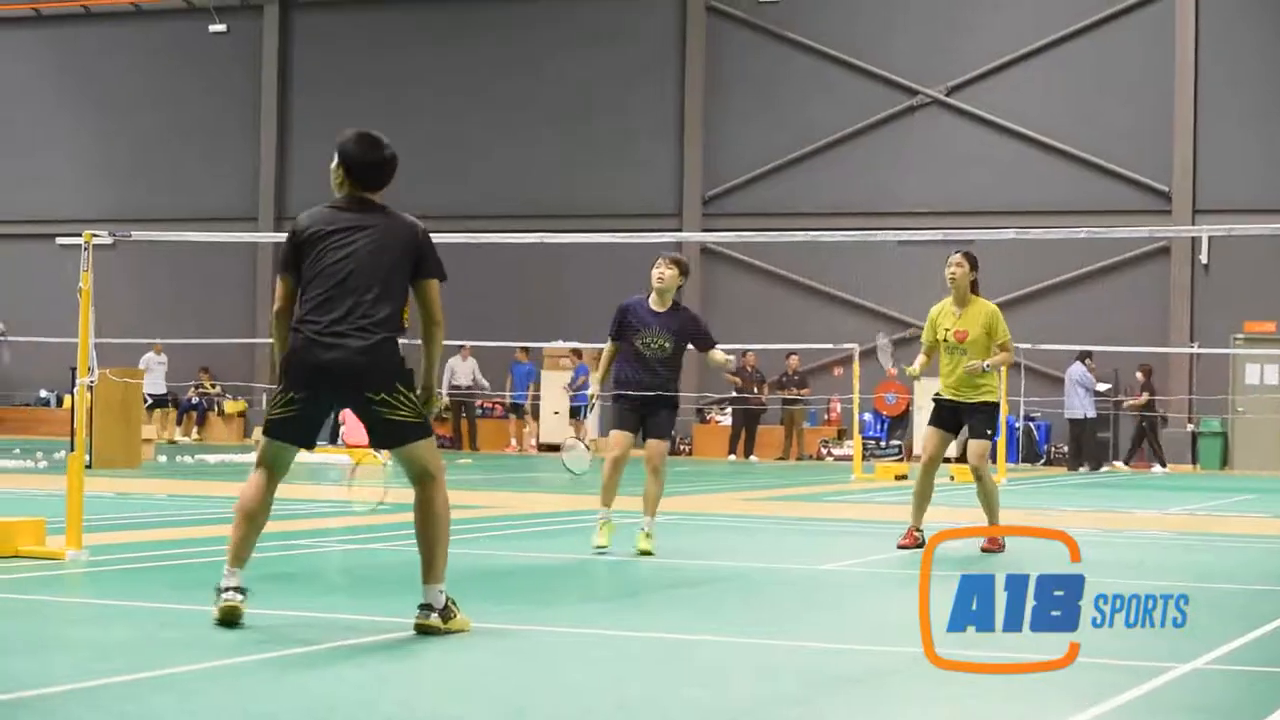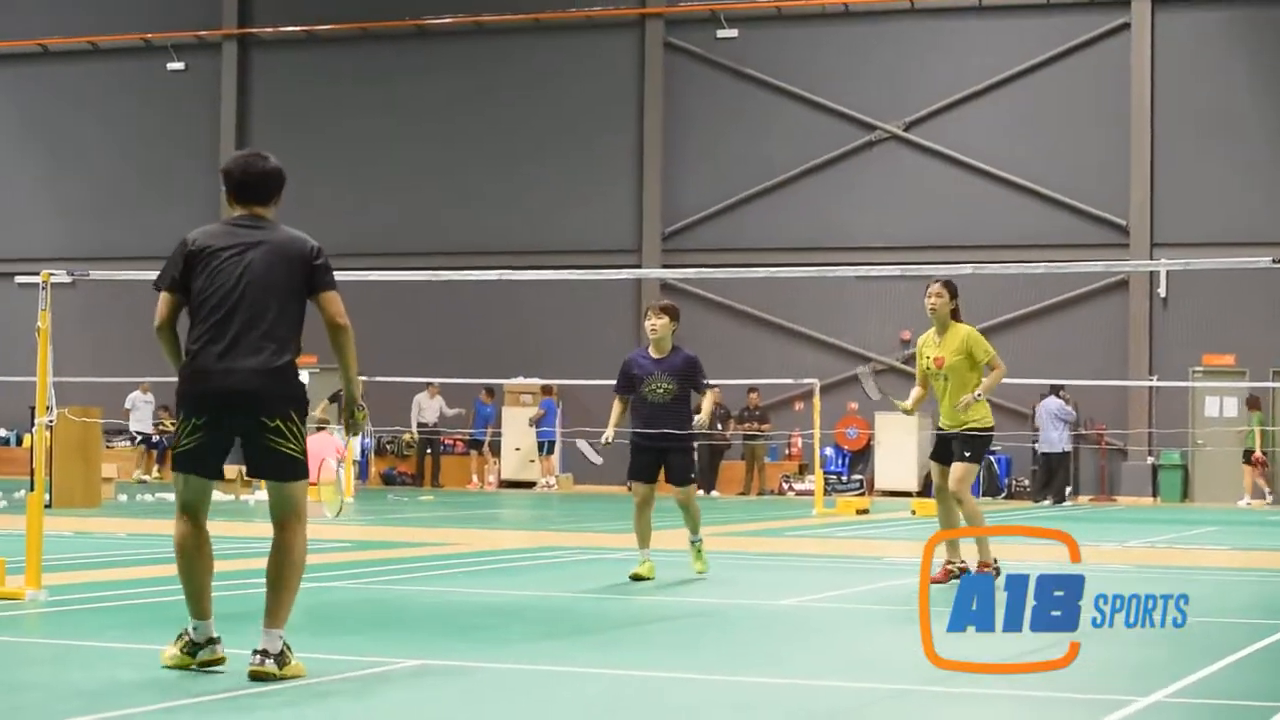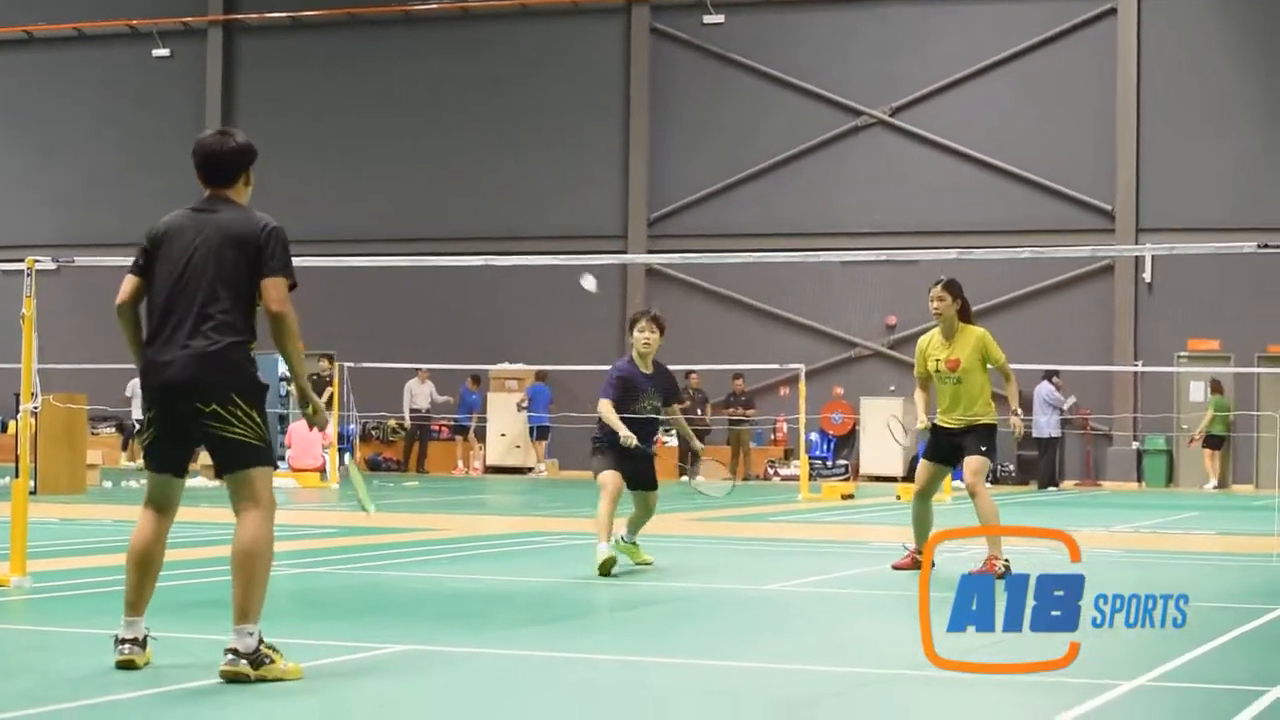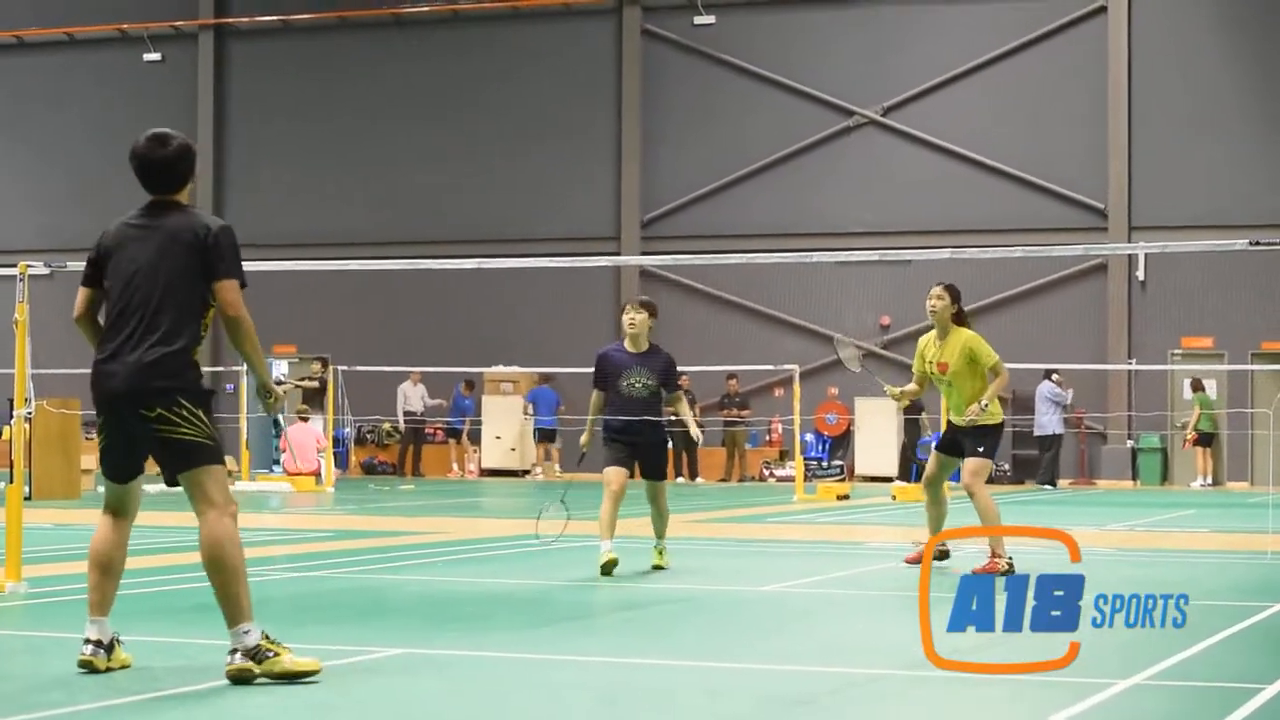
dt=0.7s
person 1, frame 1
left shoulder: (307, 225)
right shoulder: (411, 233)
left elbow: (282, 308)
right elbow: (433, 314)
left wrist: (284, 372)
right wrist: (430, 381)
left hip: (307, 363)
right hip: (377, 367)
left knee: (267, 468)
right knee: (429, 476)
left ankle: (231, 587)
right ankle: (434, 605)
person 1, frame 2
left shoulder: (195, 243)
right shoulder: (303, 248)
left elbow: (163, 323)
right elbow: (338, 323)
right wrist: (352, 394)
left hip: (204, 387)
right hip: (273, 388)
left knee: (190, 510)
right knee: (290, 518)
left ankle: (203, 635)
right ankle: (270, 649)
person 1, frame 3
left shoulder: (165, 227)
right shoulder: (262, 230)
left elbow: (124, 302)
right elbow: (277, 309)
right wrist: (306, 387)
left hip: (162, 378)
right hip: (222, 377)
left knee: (158, 505)
right knee: (255, 507)
left ankle: (130, 636)
right ankle: (243, 645)
person 1, frame 4
left shoulder: (113, 235)
right shoulder: (210, 232)
left elbow: (82, 314)
right elbow: (232, 312)
right wrist: (265, 380)
left hip: (110, 384)
right hip: (168, 384)
left knee: (117, 507)
right knee: (216, 507)
left ankle: (97, 639)
right ankle: (248, 645)
person 2, frame 1
left shoulder: (988, 311)
right shoulder: (937, 312)
left elbow: (1008, 353)
right elbow: (927, 352)
left wrist: (985, 365)
right wrist: (915, 368)
left hip: (983, 399)
right hip: (948, 397)
left knee: (978, 467)
right knee: (927, 462)
left ankle: (995, 532)
right ankle: (915, 530)
person 2, frame 2
left shoulder: (967, 335)
right shoulder: (923, 342)
left elbow: (999, 369)
right elbow: (922, 384)
left wrist: (977, 394)
right wrist: (910, 402)
left hip: (974, 425)
right hip: (947, 425)
left knee: (958, 490)
right knee: (940, 493)
left ankle: (987, 562)
right ankle: (954, 562)
person 2, frame 3
left shoulder: (979, 337)
right shoulder: (925, 343)
left elbow: (1008, 375)
right elbow: (921, 387)
left wrist: (1015, 411)
right wrist: (921, 415)
left hip: (979, 424)
right hip: (944, 426)
left knee: (973, 483)
right knee: (921, 490)
left ankle: (997, 559)
right ankle: (919, 553)
person 2, frame 4
left shoulder: (968, 340)
right shoulder: (925, 343)
left elbow: (1002, 374)
right elbow: (919, 385)
left wrist: (983, 404)
right wrist: (902, 392)
left hip: (984, 423)
right hip: (956, 422)
left knee: (972, 484)
right knee: (930, 480)
left ankle: (1001, 557)
right ankle: (936, 544)
person 3, frame 1
left shoulder: (687, 319)
right shoulder: (628, 309)
left elbow: (710, 351)
right elbow: (613, 347)
left wrist: (725, 360)
right wrist: (597, 382)
left hip: (663, 400)
right hip: (627, 397)
left knee: (654, 461)
right knee: (615, 455)
left ankle: (647, 530)
right ankle: (604, 521)
person 3, frame 2
left shoulder: (688, 360)
right shoulder: (632, 362)
left elbow: (706, 393)
right elbow: (622, 399)
left wrist: (704, 414)
right wrist: (611, 427)
left hip: (678, 442)
right hip: (642, 442)
left knee: (685, 499)
right knee: (642, 501)
left ankle: (696, 544)
right ankle: (645, 560)
person 3, frame 3
left shoulder: (665, 375)
right shoulder: (621, 372)
left elbow: (672, 410)
right elbow: (604, 406)
left wrist: (692, 439)
right wrist: (622, 430)
left hip: (641, 449)
right hip: (610, 444)
left knee: (647, 506)
right knee: (611, 489)
left ankle: (627, 540)
right ankle: (604, 551)
person 3, frame 4
left shoulder: (663, 358)
right shoulder: (607, 356)
left elbow: (676, 396)
right elbow: (599, 395)
left wrist: (691, 423)
right wrist: (588, 430)
left hip: (653, 438)
right hip: (618, 437)
left knee: (657, 498)
right knee: (613, 488)
left ankle: (660, 547)
right ankle: (606, 551)
